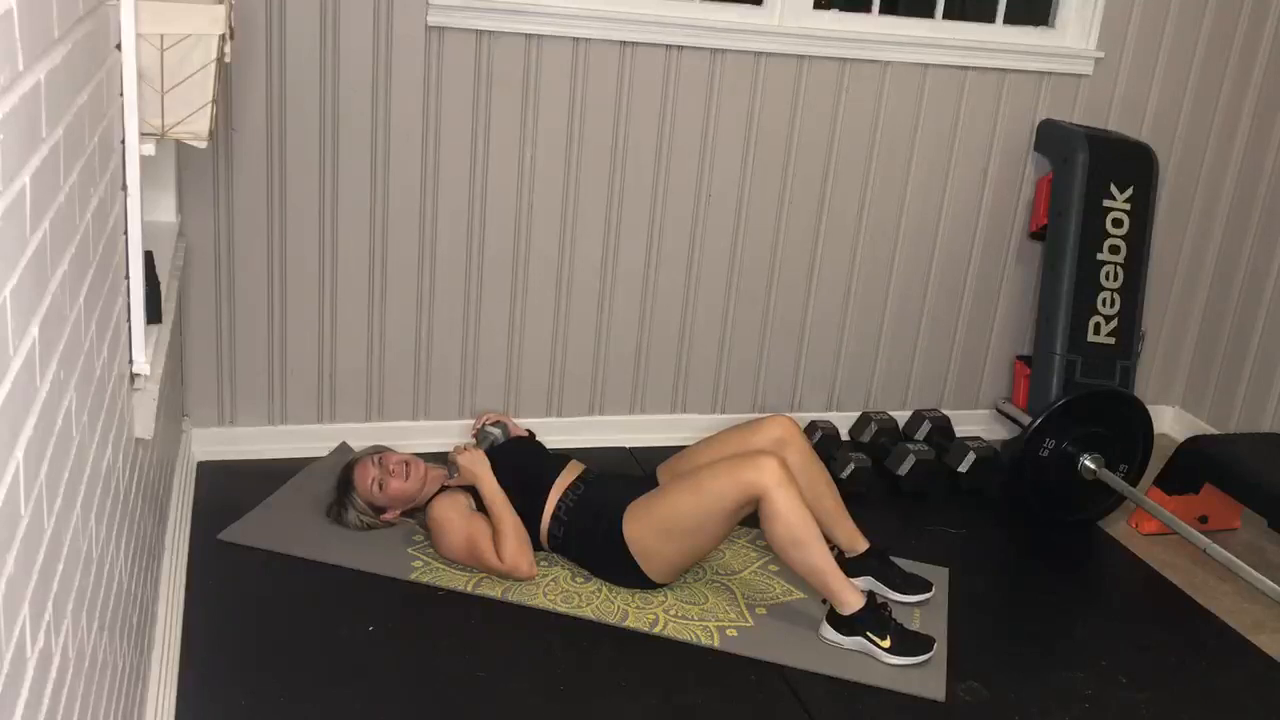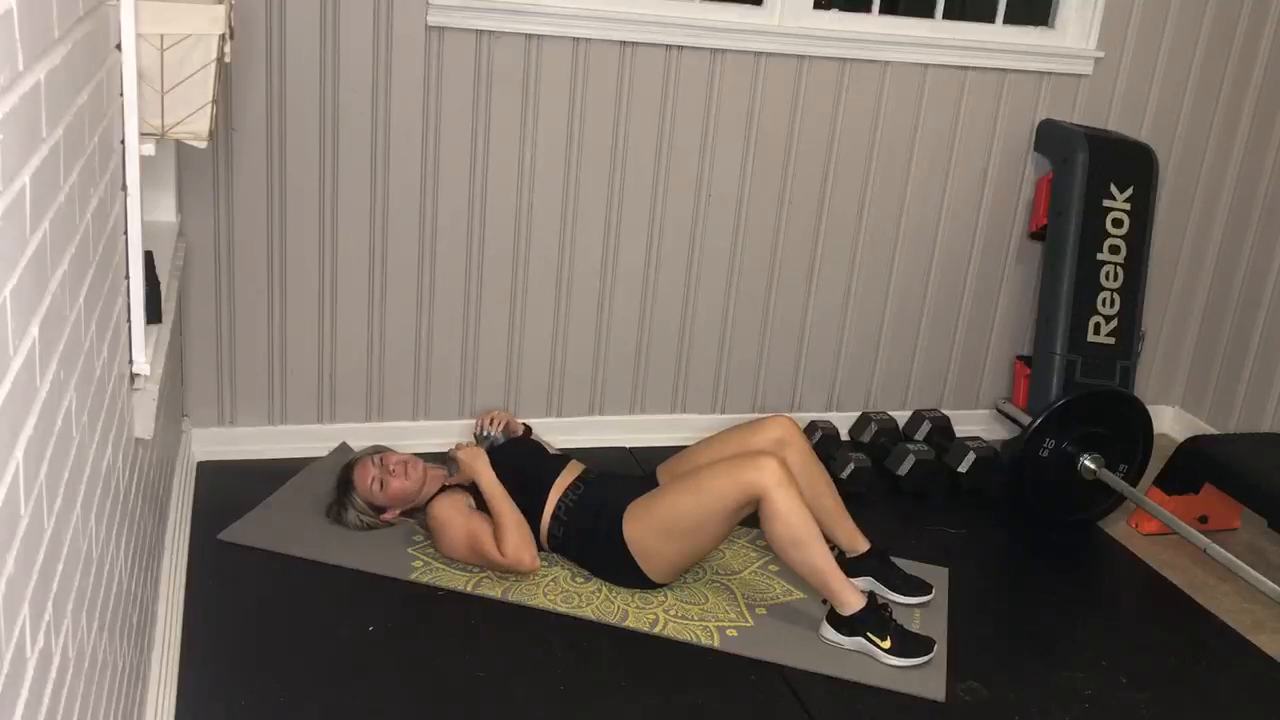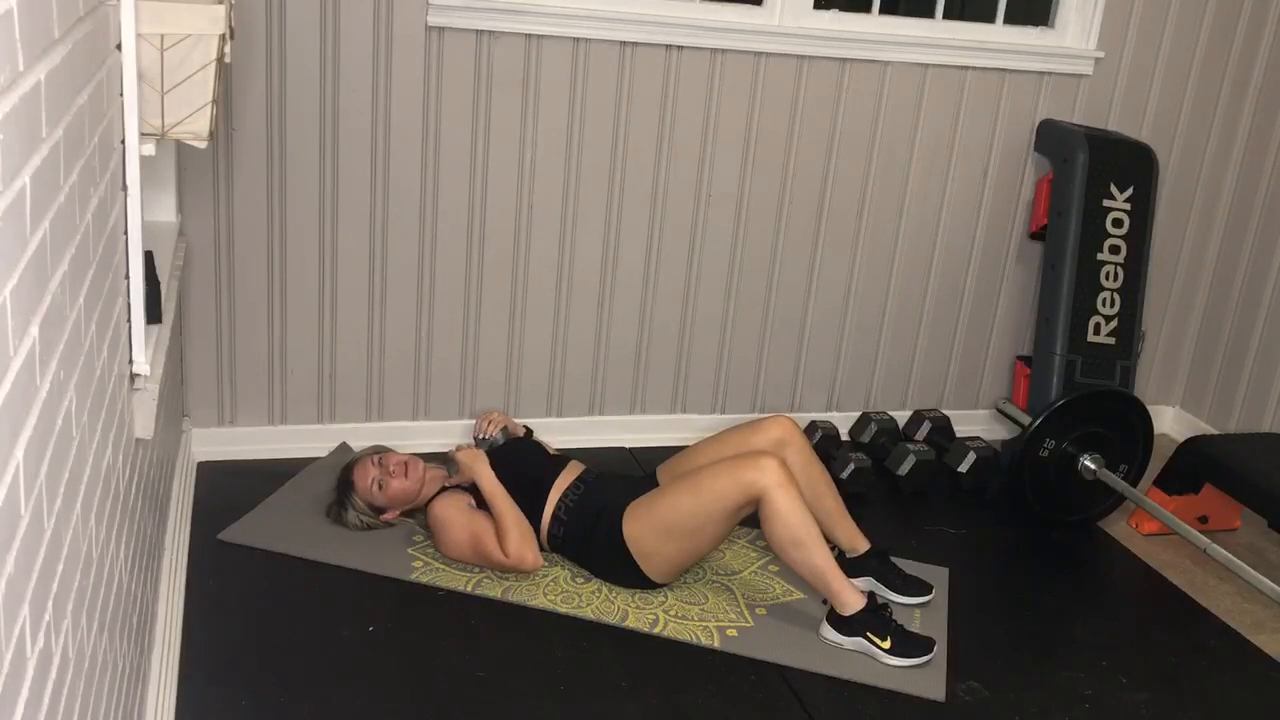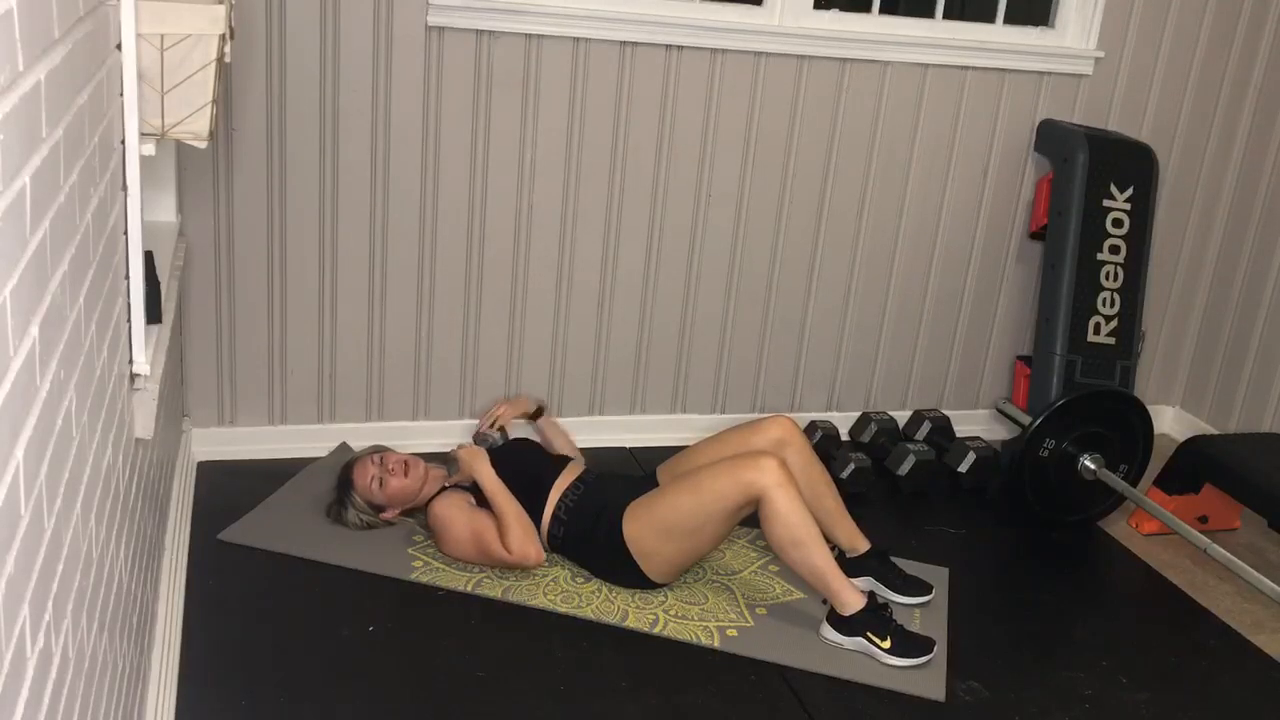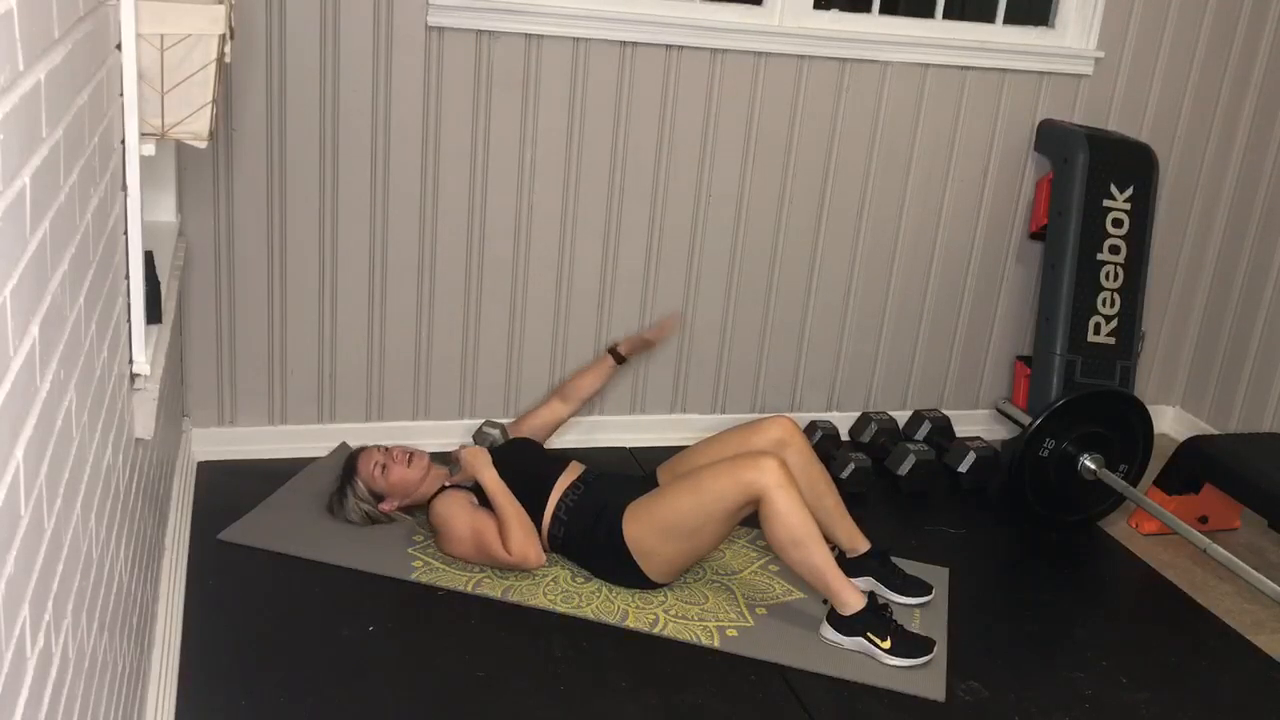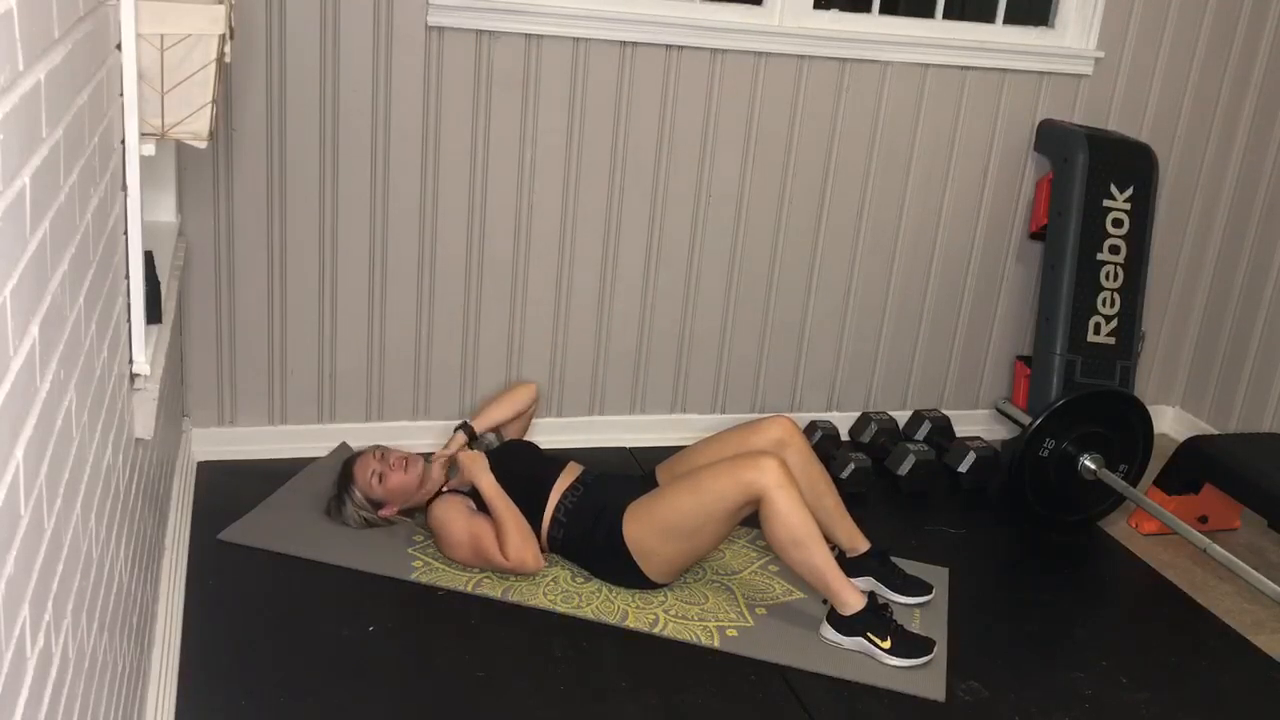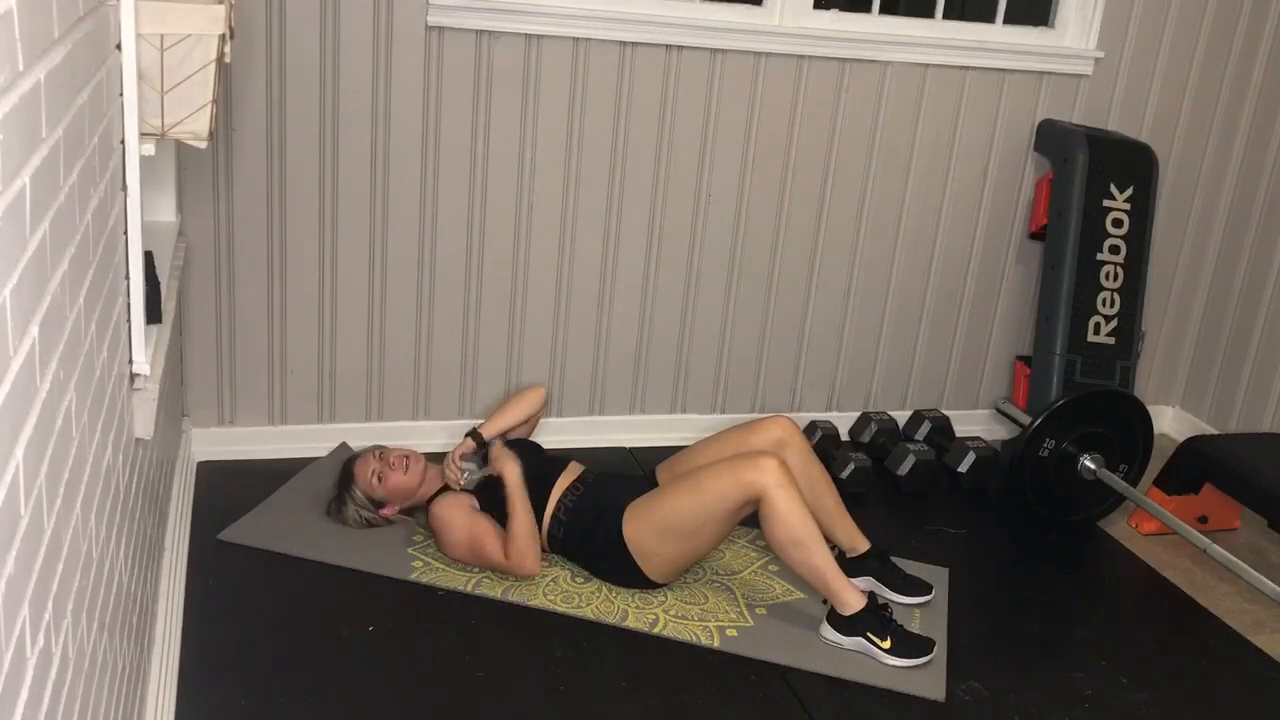
dt=0.5s
person 1, frame 1
left shoulder: (460, 473)
right shoulder: (445, 515)
right elbow: (520, 564)
left wrist: (516, 434)
right wrist: (485, 478)
left hip: (629, 490)
right hip: (619, 540)
left knee: (781, 430)
right knee: (765, 472)
left ankle: (858, 558)
right ankle: (851, 613)
person 1, frame 2
left shoulder: (461, 472)
right shoulder: (444, 515)
right elbow: (522, 557)
left wrist: (517, 431)
right wrist: (484, 474)
left hip: (631, 489)
right hip: (618, 539)
left knee: (780, 431)
right knee: (764, 472)
left ankle: (859, 559)
right ankle: (851, 614)
person 1, frame 3
left shoulder: (461, 474)
right shoulder: (446, 514)
right elbow: (525, 556)
left wrist: (516, 432)
right wrist: (484, 475)
left hip: (633, 490)
right hip: (618, 540)
left knee: (780, 432)
right knee: (765, 474)
left ankle: (860, 561)
right ankle: (851, 615)
person 1, frame 4
left shoulder: (463, 473)
right shoulder: (446, 514)
left elbow: (565, 454)
right elbow: (526, 550)
left wrist: (534, 411)
right wrist: (484, 476)
left hip: (635, 489)
right hip: (618, 540)
left knee: (780, 432)
right knee: (763, 474)
left ankle: (860, 561)
right ankle: (851, 614)
person 1, frame 5
left shoulder: (492, 450)
right shoulder: (449, 513)
left elbow: (564, 401)
right elbow: (527, 553)
left wrist: (623, 351)
right wrist: (486, 476)
left hip: (640, 492)
right hip: (621, 541)
left knee: (781, 432)
right knee: (764, 474)
left ankle: (860, 560)
right ankle: (852, 614)
person 1, frame 6
left shoulder: (479, 453)
right shoulder: (446, 515)
left elbow: (527, 392)
right elbow: (524, 558)
left wrist: (462, 434)
right wrist: (481, 479)
left hip: (636, 489)
right hip: (619, 541)
left knee: (780, 432)
right knee: (764, 473)
left ankle: (860, 559)
right ankle: (852, 614)
person 1, frame 7
left shoulder: (471, 462)
right shoulder: (447, 514)
left elbow: (536, 394)
right elbow: (524, 562)
left wrist: (475, 439)
right wrist: (510, 477)
left hip: (636, 490)
right hip: (620, 541)
left knee: (780, 431)
right knee: (765, 471)
left ankle: (859, 559)
right ankle: (851, 615)
